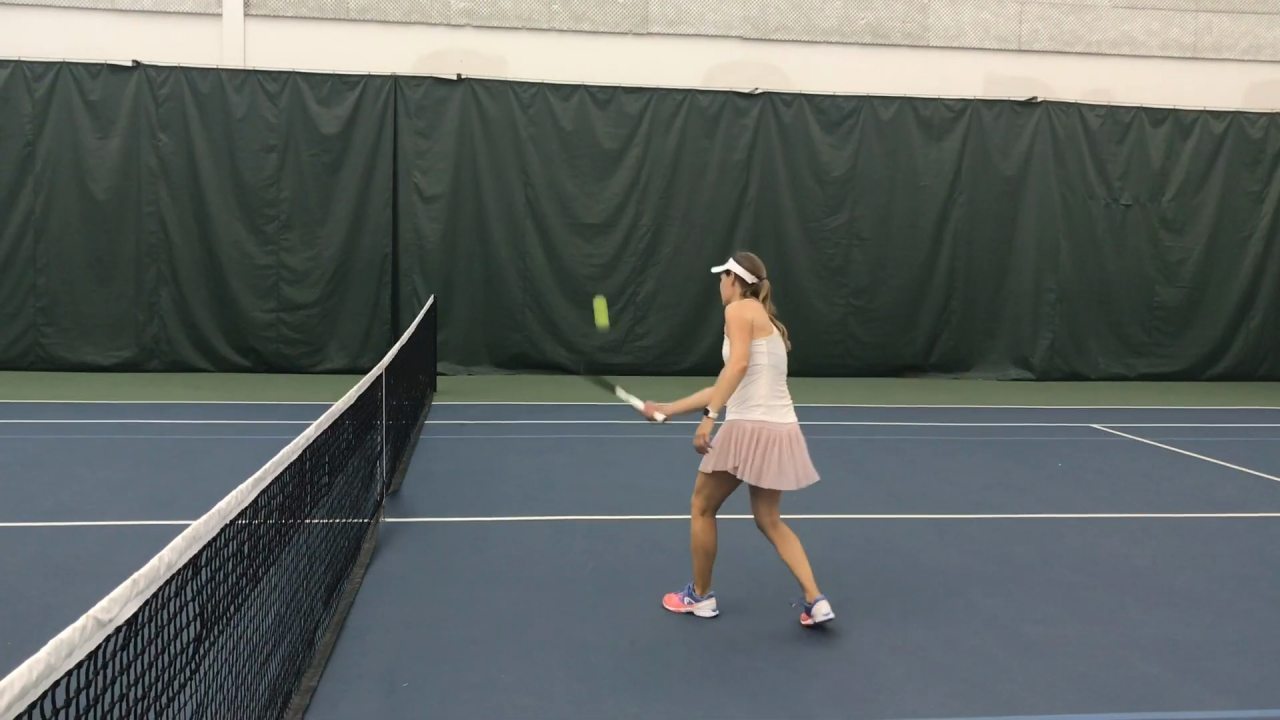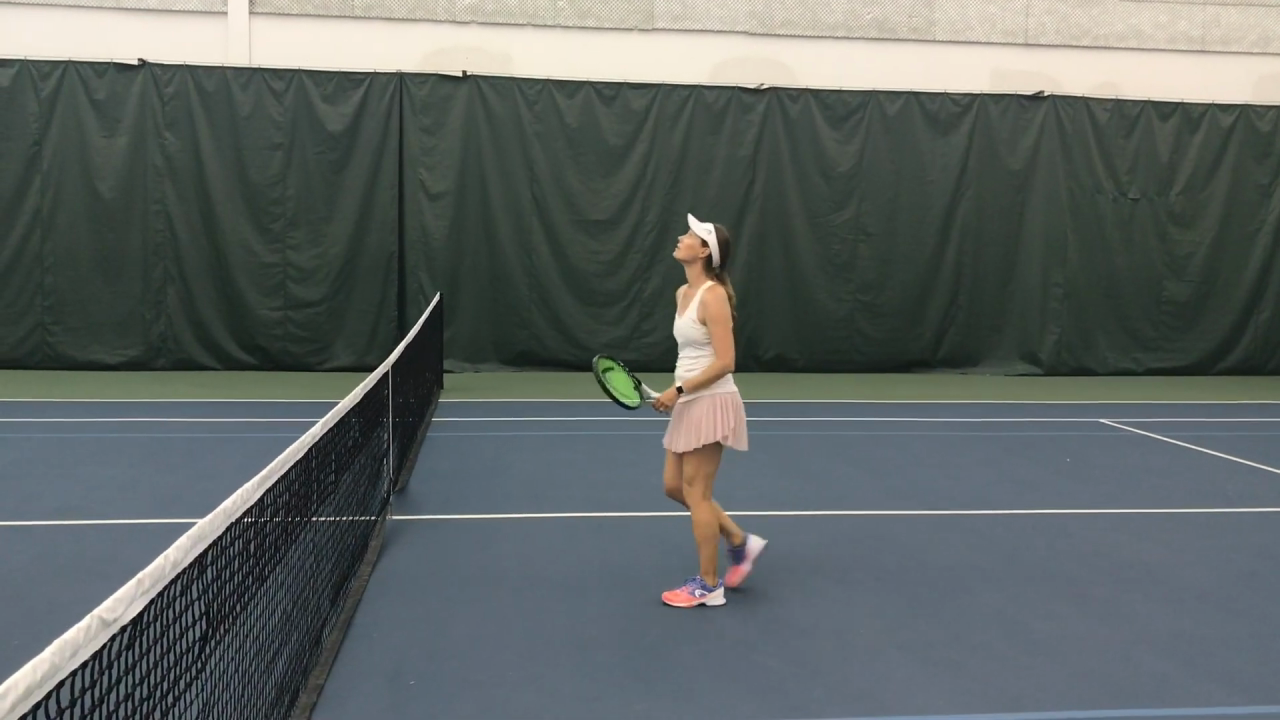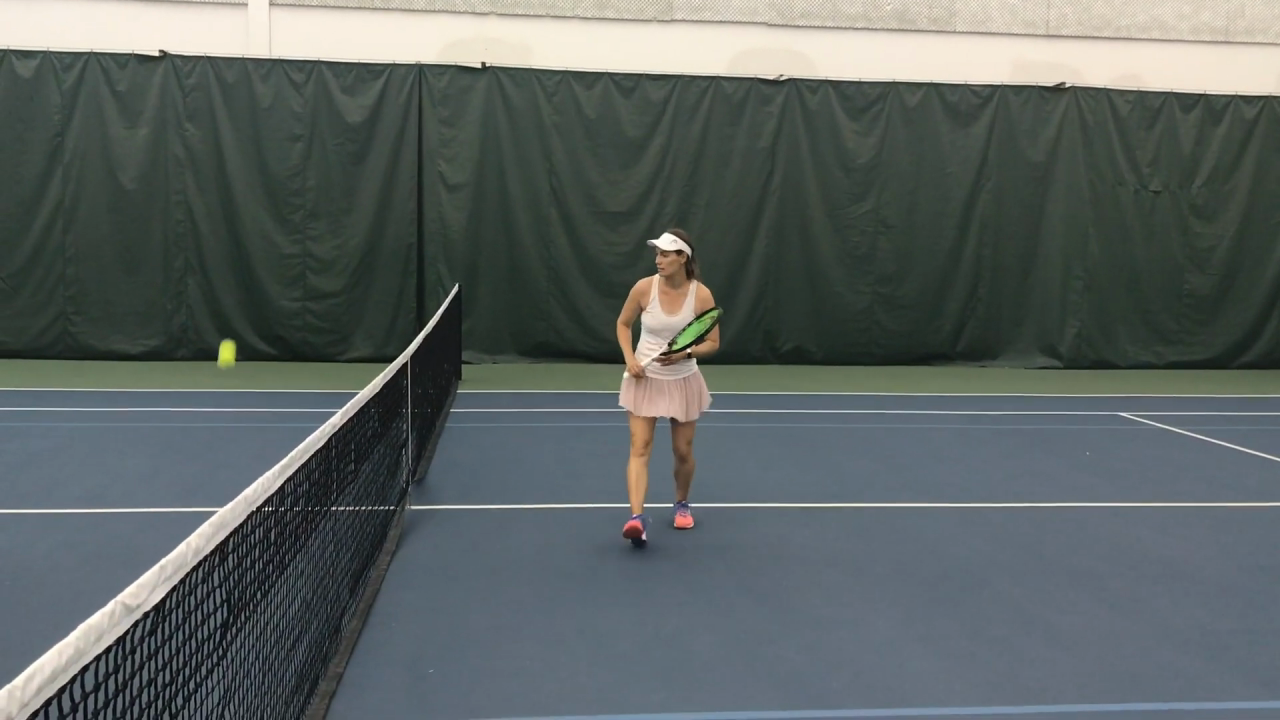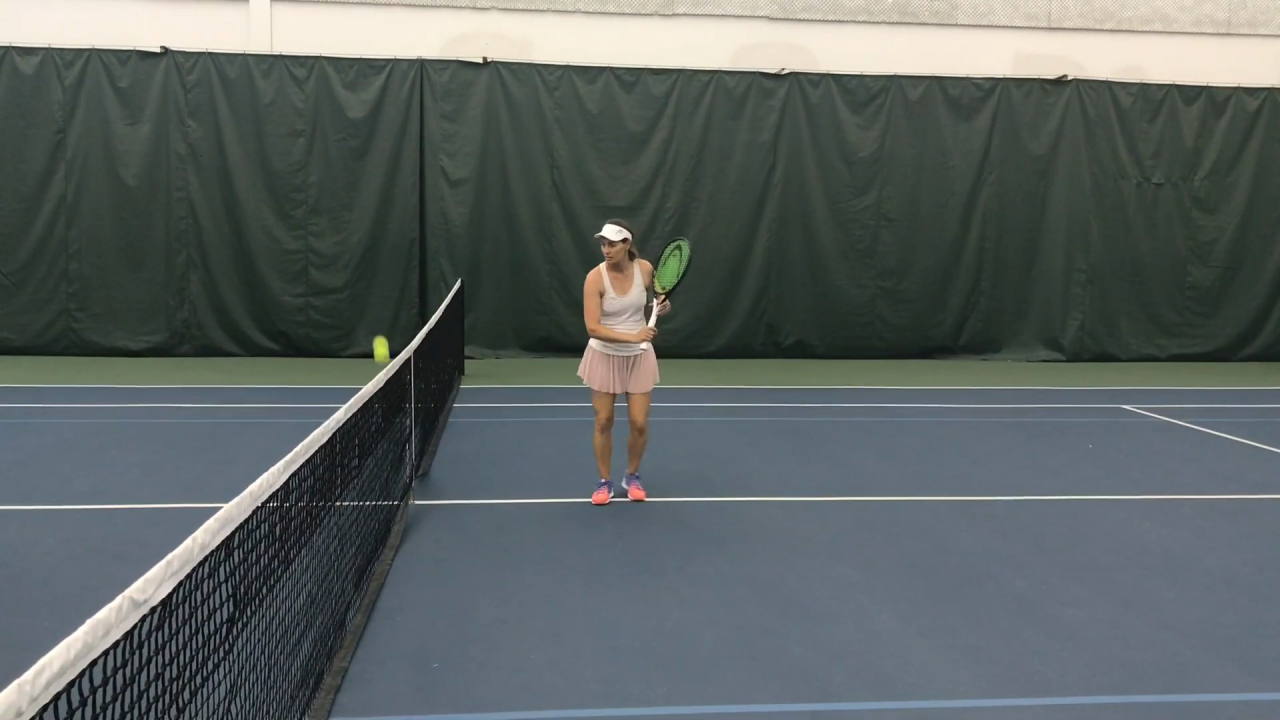
dt=1s
person 1, frame 1
left shoulder: (740, 310)
right shoulder: (765, 320)
left elbow: (739, 365)
right elbow: (720, 389)
left wrist: (709, 419)
right wrist: (666, 409)
left hip: (751, 429)
right hip: (781, 430)
left knee: (701, 507)
right knee: (770, 521)
left ankle: (700, 596)
right ankle: (816, 600)
person 1, frame 2
left shoulder: (712, 295)
right shoulder: (683, 294)
left elbow: (725, 362)
left wrist: (678, 391)
right wrist: (675, 391)
left hip: (711, 403)
right hip: (689, 404)
left knee: (696, 494)
right knee: (675, 487)
left ankle: (707, 585)
right ankle: (741, 542)
person 1, frame 3
left shoulder: (702, 295)
right shoulder: (644, 288)
left elbow: (713, 343)
right elbow: (623, 324)
left wrist: (687, 354)
right wrist: (630, 360)
left hip: (682, 380)
right hip: (645, 379)
left knee: (683, 451)
right knee: (640, 448)
left ankle: (681, 505)
right ankle: (637, 519)
person 1, frame 4
left shoulder: (645, 269)
right shoulder: (595, 278)
right elbow: (593, 328)
left wrist: (660, 306)
right wrist: (633, 336)
left hip: (639, 356)
right hip: (604, 356)
left knee: (639, 424)
right knee: (603, 422)
left ankle: (632, 476)
right ankle: (605, 482)
